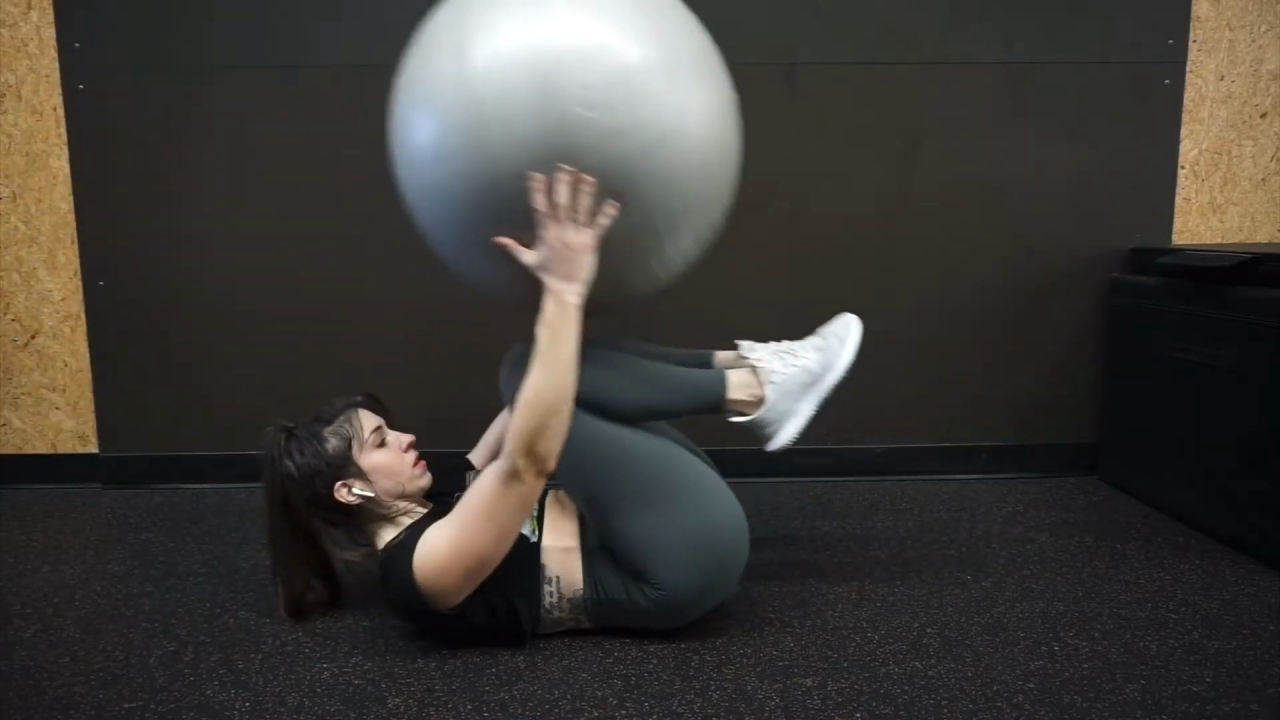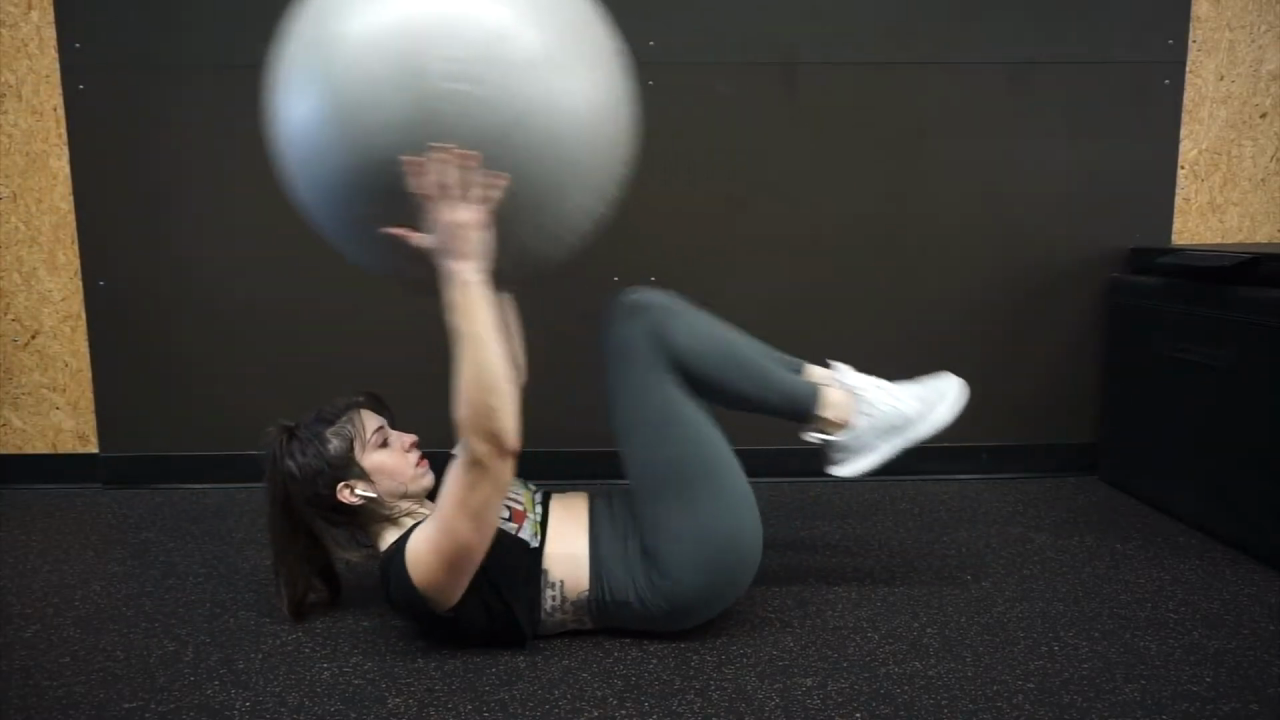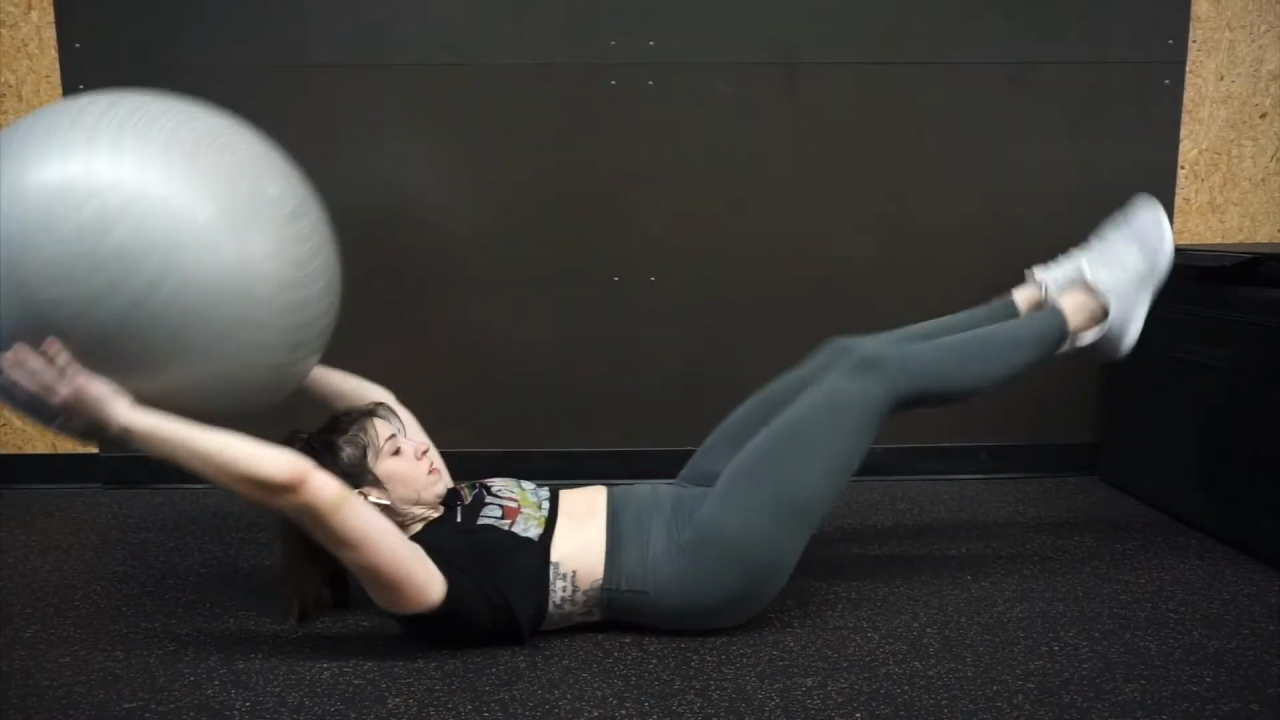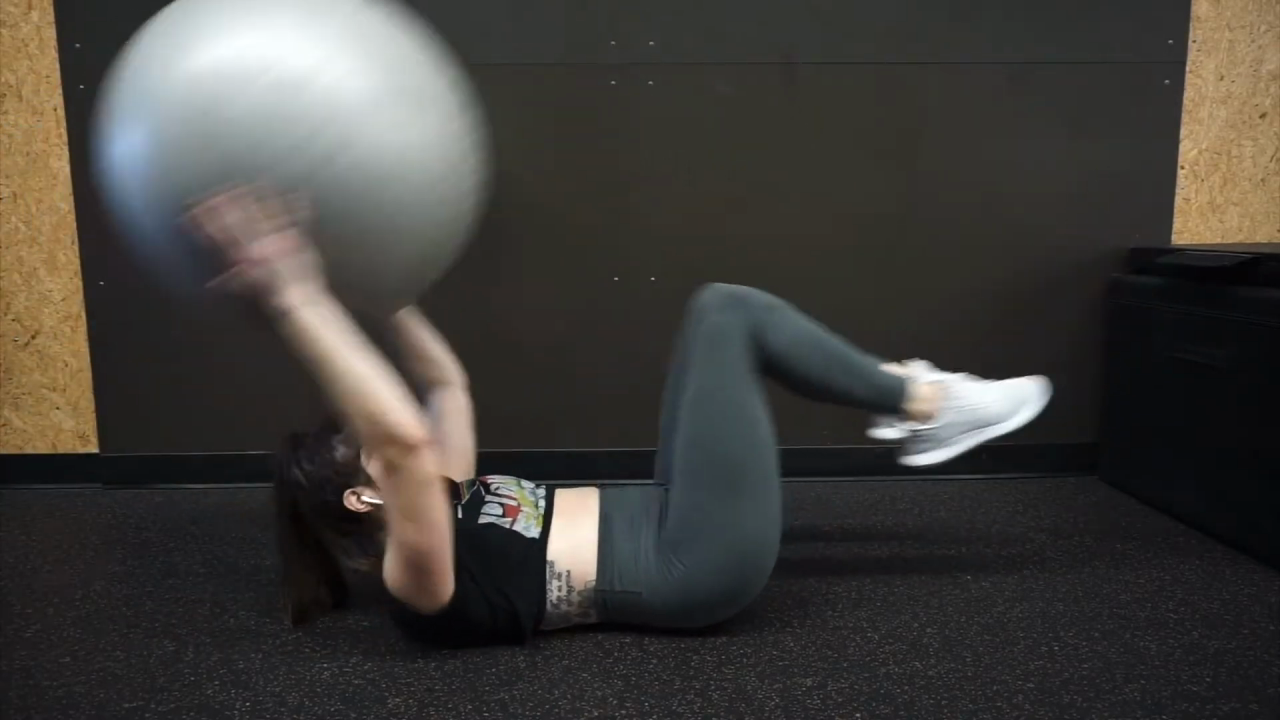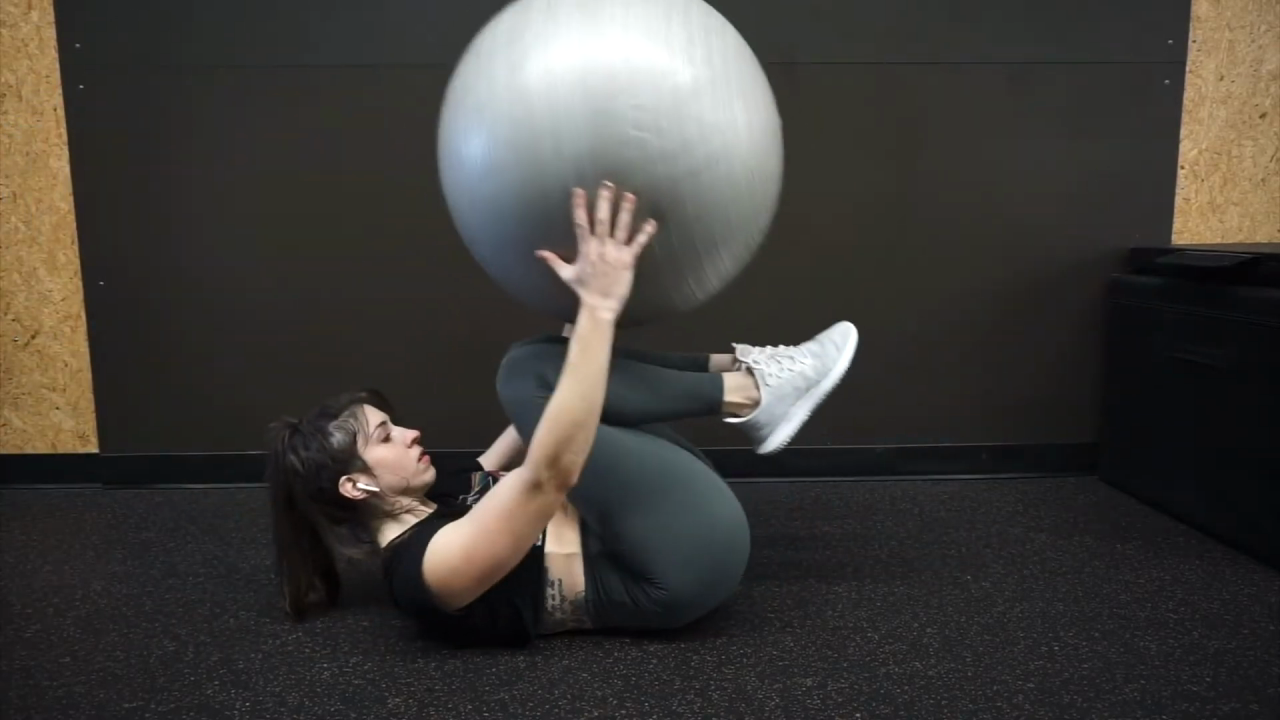
dt=0.5s
person 1, frame 1
left shoulder: (437, 504)
right shoulder: (425, 567)
left elbow: (520, 433)
right elbow: (534, 455)
left wrist: (560, 286)
right wrist: (564, 288)
left hip: (682, 534)
right hip: (689, 558)
left knee: (543, 368)
right knee: (535, 370)
left ankle: (746, 372)
right ankle: (751, 388)
person 1, frame 2
left shoulder: (434, 508)
right shoulder: (423, 570)
left elbow: (506, 383)
right elbow: (497, 437)
left wrist: (478, 273)
right wrist: (464, 267)
left hip: (685, 548)
right hip: (696, 563)
left knee: (634, 326)
right knee: (639, 319)
left ankle: (835, 394)
right ankle: (840, 413)
person 1, frame 3
left shoulder: (436, 515)
right shoulder: (424, 587)
left elbow: (381, 400)
right elbow: (296, 480)
right wrist: (126, 414)
left hip: (688, 513)
right hip: (710, 563)
left knee: (846, 361)
right knee: (859, 367)
left ankle: (1052, 295)
right ankle: (1085, 309)
person 1, frame 4
left shoulder: (450, 508)
right shoulder: (421, 586)
left elbow: (444, 380)
right elbow: (401, 435)
right wrist: (300, 299)
left hip: (675, 519)
right hip: (702, 566)
left knee: (722, 317)
right knee: (723, 311)
left ankle: (919, 397)
right ankle: (924, 404)
person 1, frame 5
left shoulder: (437, 502)
right shoulder: (428, 568)
left elbow: (545, 432)
right elbow: (553, 471)
left wrist: (595, 304)
right wrist: (600, 304)
left hip: (673, 526)
right hip: (690, 556)
left knee: (539, 372)
right knee: (528, 374)
left ankle: (739, 373)
right ankle: (747, 393)
